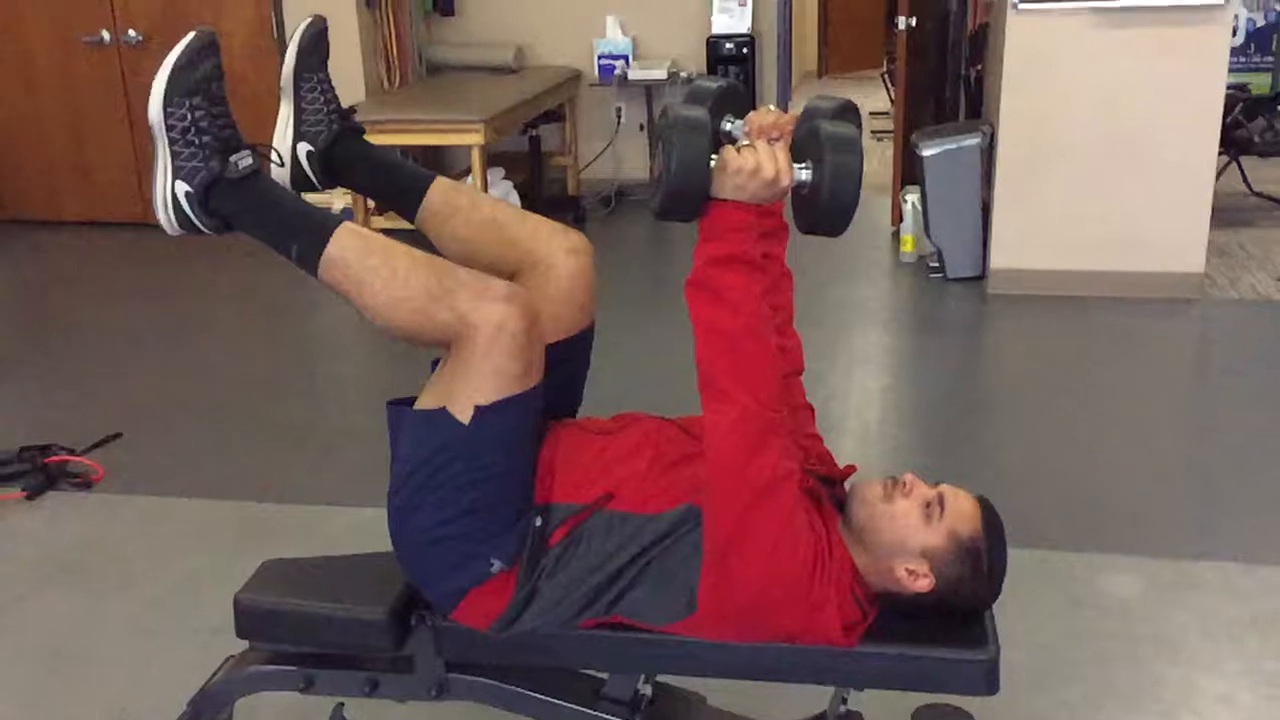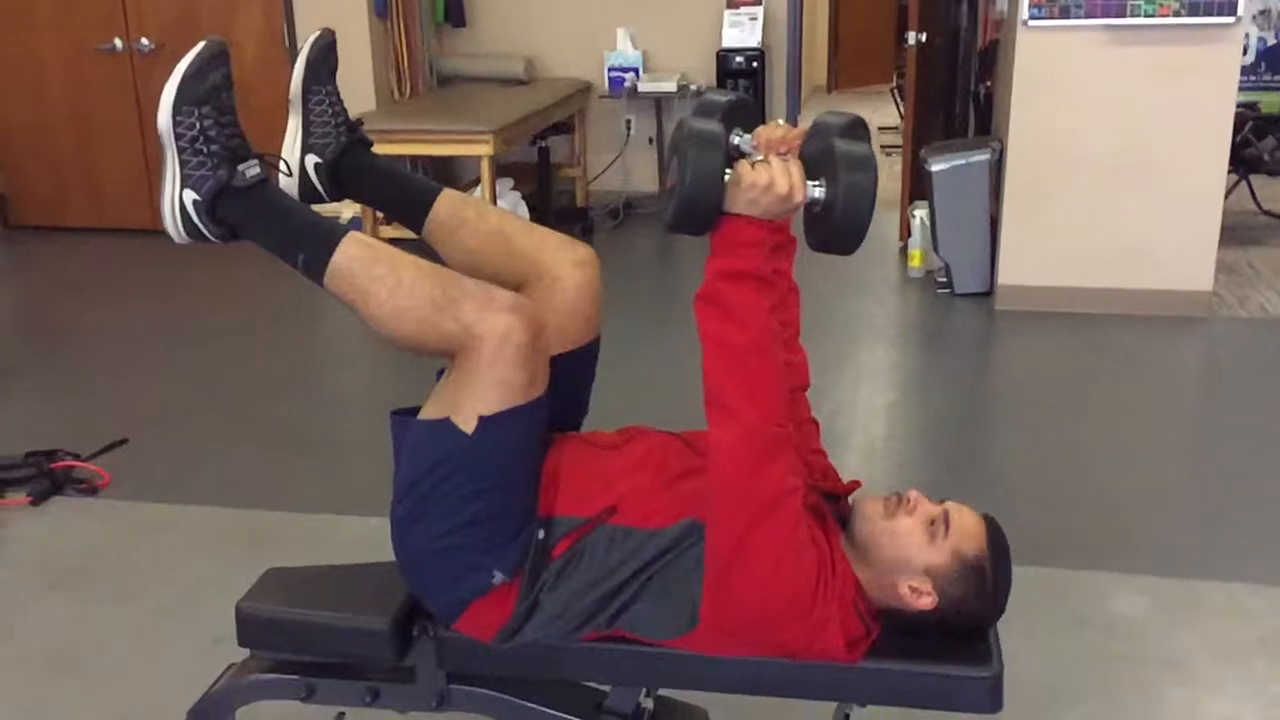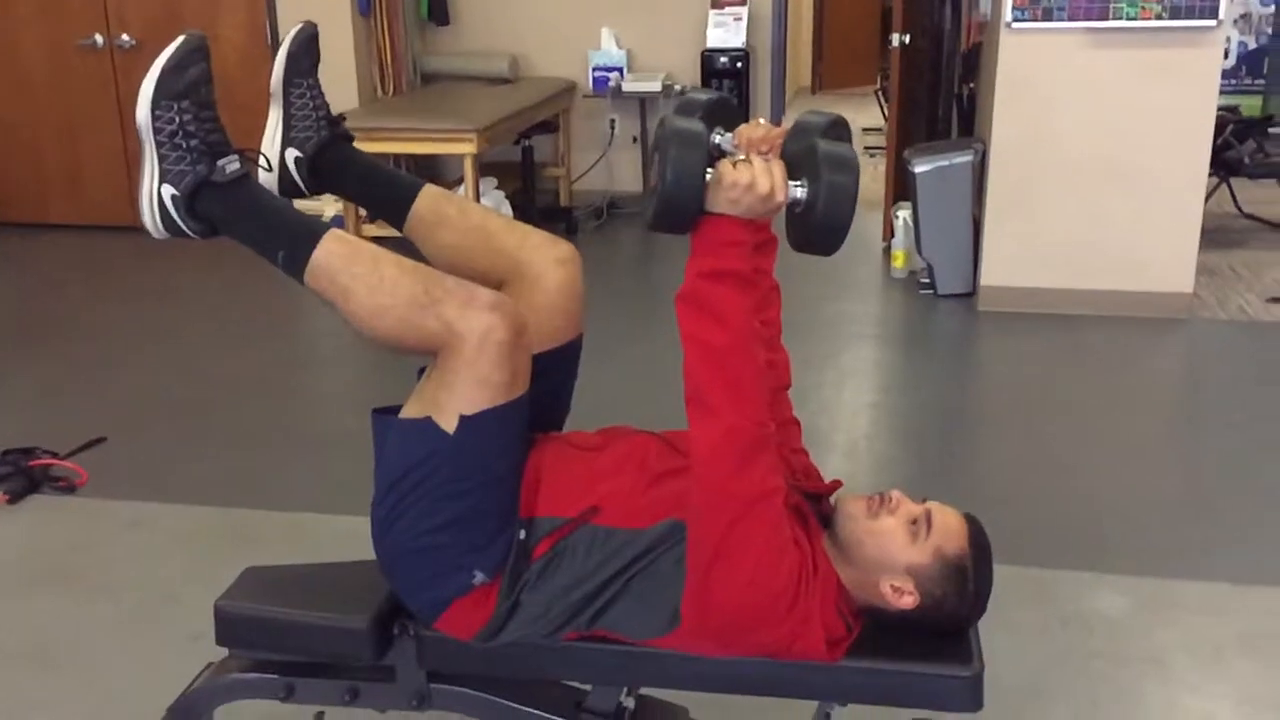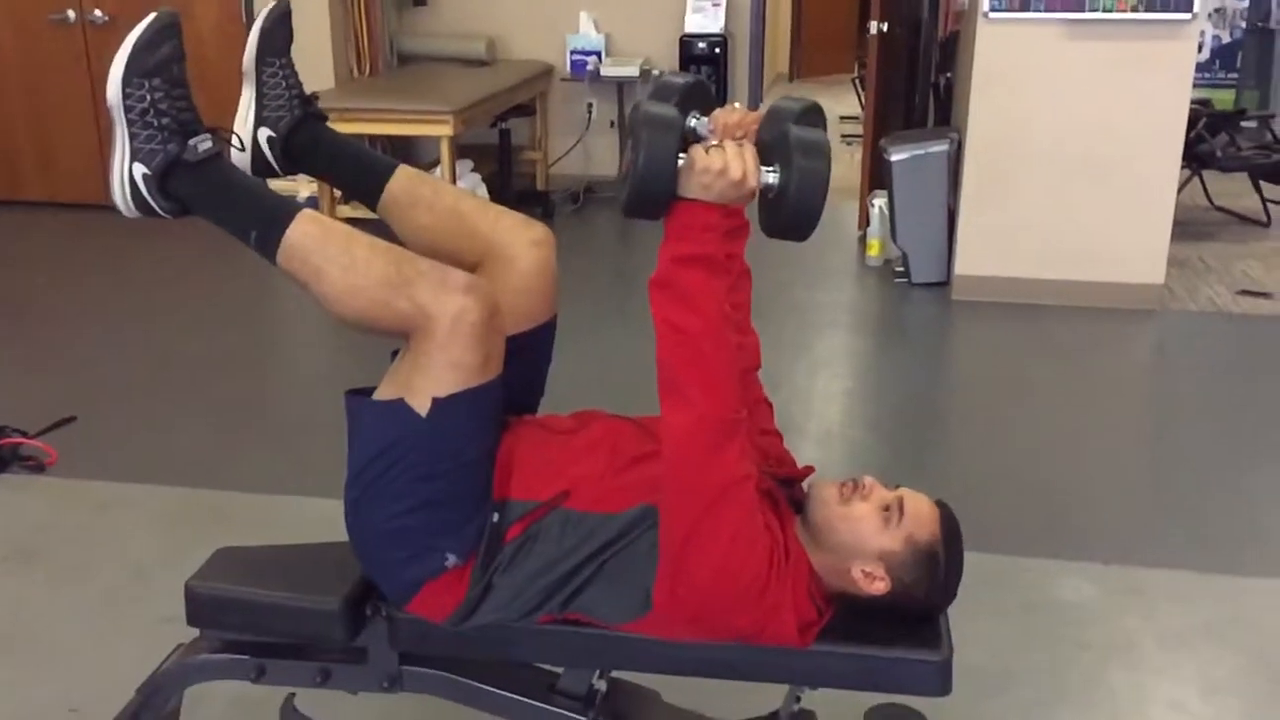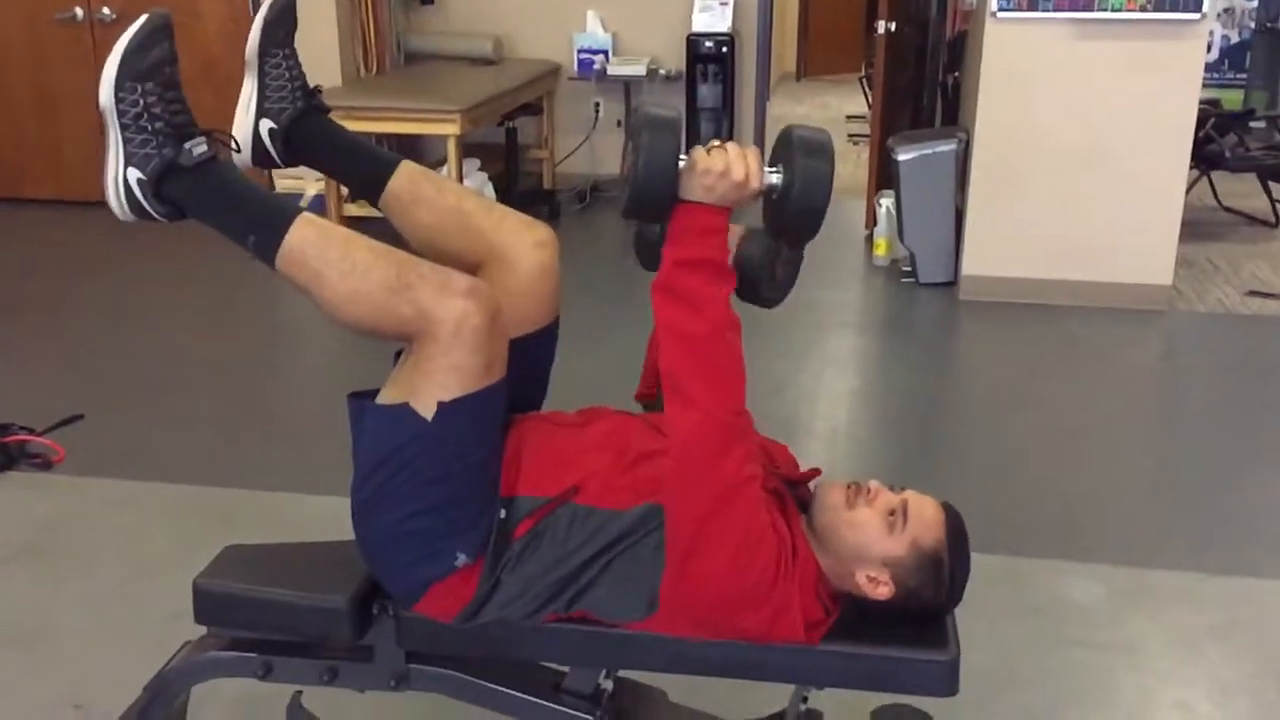
dt=0.4s
person 1, frame 1
left shoulder: (794, 584)
right shoulder: (815, 490)
left elbow: (744, 406)
right elbow: (770, 375)
left wrist: (736, 213)
right wrist: (761, 211)
left hip: (487, 560)
right hip: (539, 475)
left knee: (496, 313)
right knee: (560, 259)
left ankle: (222, 187)
right ankle: (329, 151)
person 1, frame 2
left shoulder: (796, 600)
right shoulder: (819, 507)
left elbow: (750, 421)
right elbow: (776, 395)
left wrist: (749, 229)
right wrist: (768, 222)
left hip: (487, 573)
right hip: (538, 490)
left knee: (500, 324)
right knee: (566, 271)
left ankle: (230, 196)
right ankle: (337, 162)
person 1, frame 3
left shoulder: (777, 598)
right shoulder: (802, 508)
left elbow: (731, 423)
right elbow: (758, 391)
left wrist: (729, 229)
right wrist: (750, 223)
left hip: (468, 572)
right hip: (520, 490)
left knee: (482, 322)
right knee: (549, 270)
left ankle: (209, 191)
right ankle: (316, 157)
person 1, frame 4
left shoulder: (749, 583)
right shoulder: (776, 493)
left elbow: (702, 411)
right elbow: (728, 380)
left wrist: (702, 212)
right wrist: (723, 210)
left hip: (441, 555)
right hip: (495, 470)
left knee: (456, 305)
right knee: (523, 251)
left ankle: (181, 171)
right ankle: (290, 137)
person 1, frame 5
left shoulder: (757, 581)
right shoulder: (771, 491)
left elbow: (705, 417)
right elbow: (681, 398)
left wrist: (701, 219)
right wrist: (699, 256)
left hip: (451, 551)
right hip: (496, 469)
left knee: (457, 308)
right knee: (527, 252)
left ankle: (177, 173)
right ankle: (292, 128)
